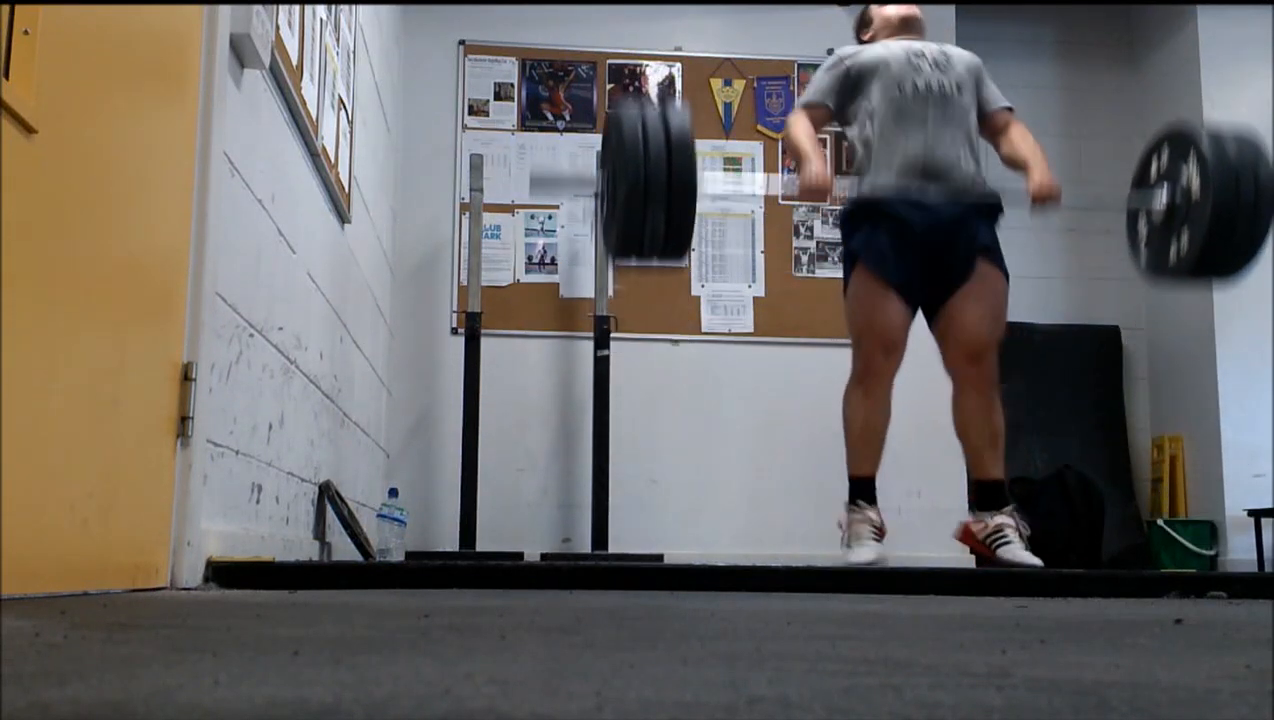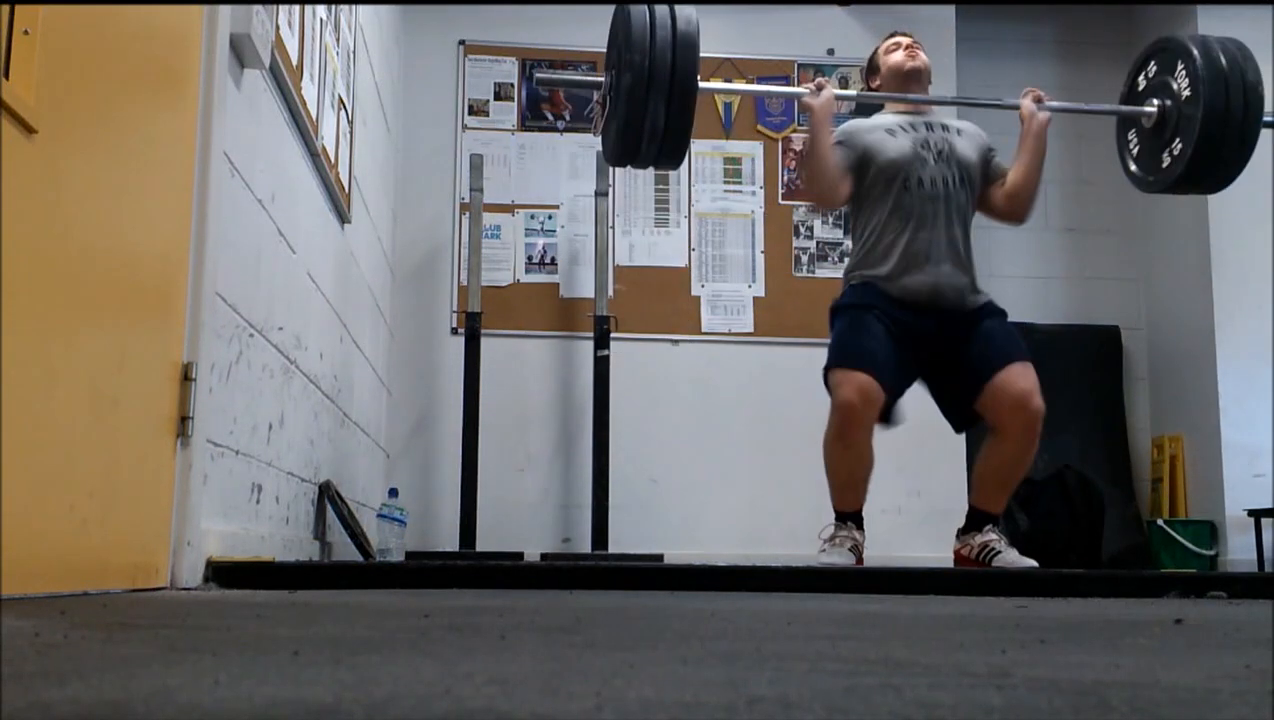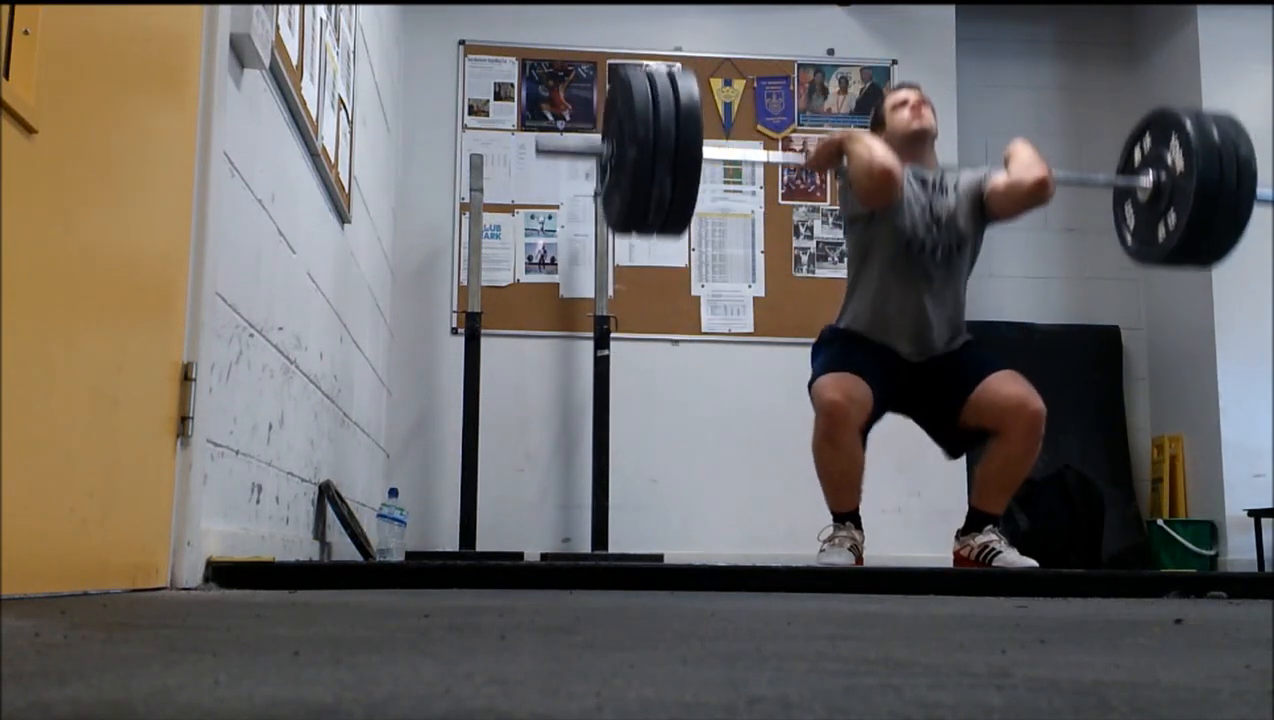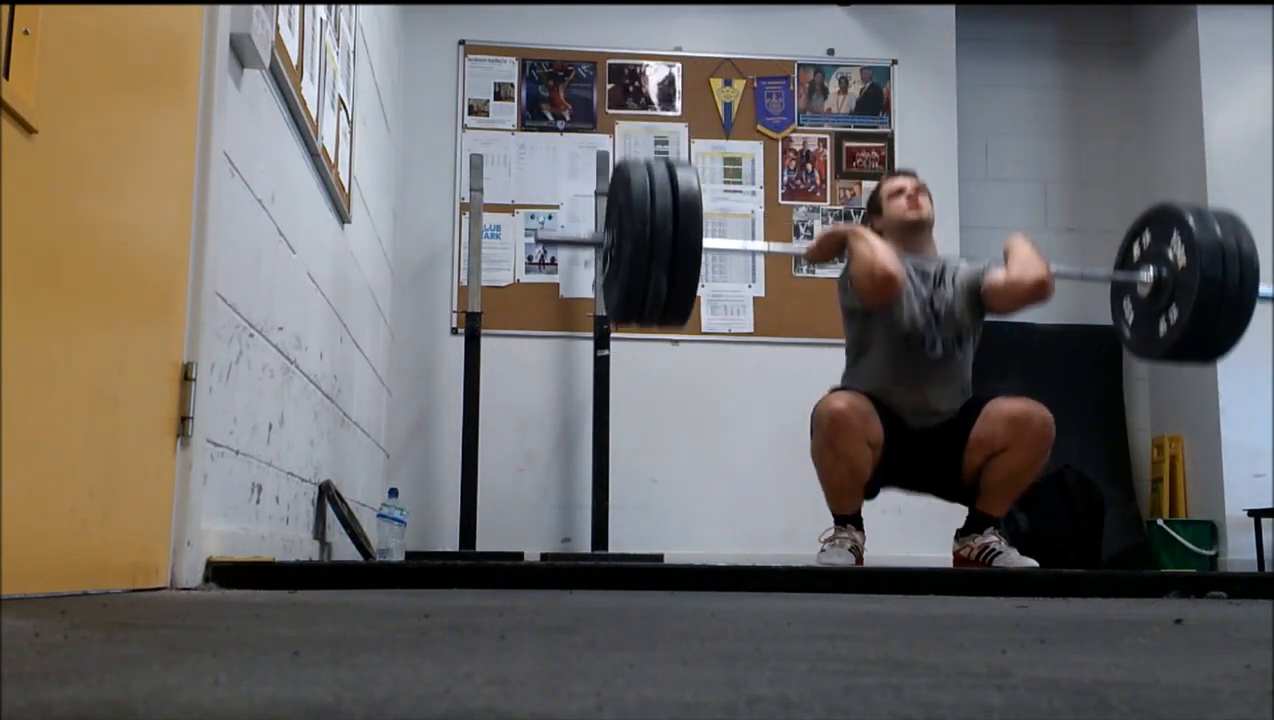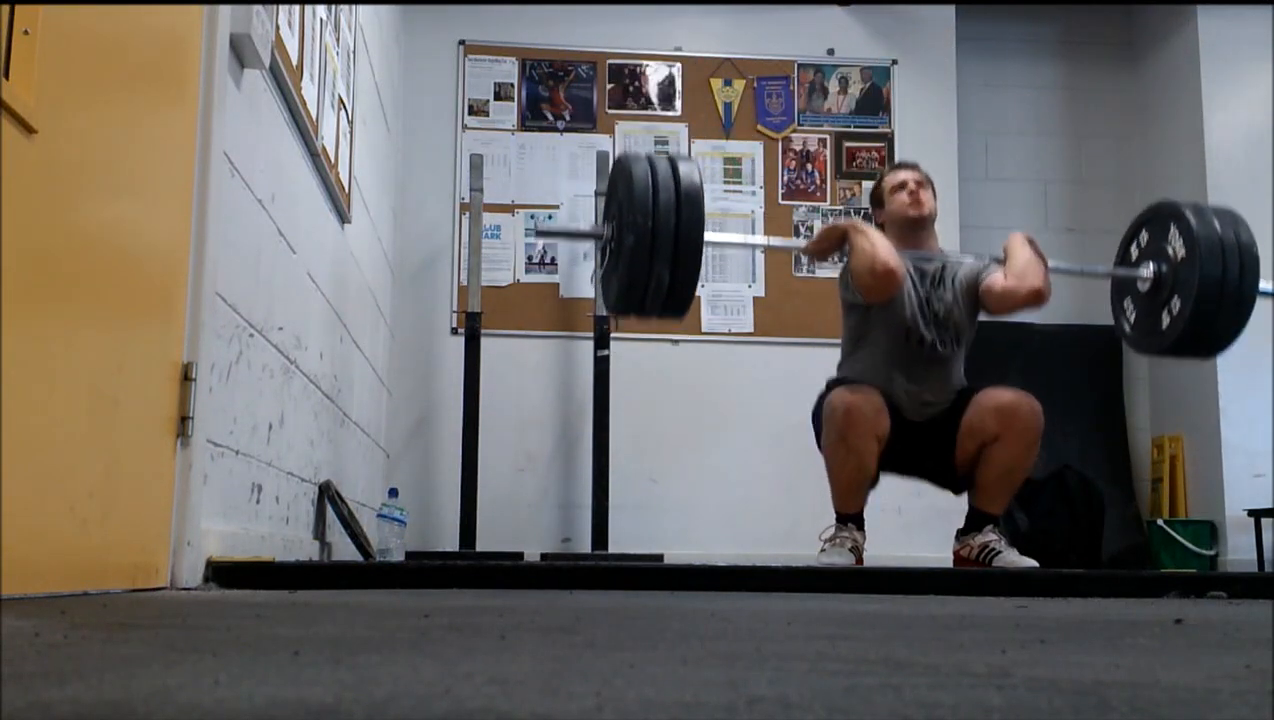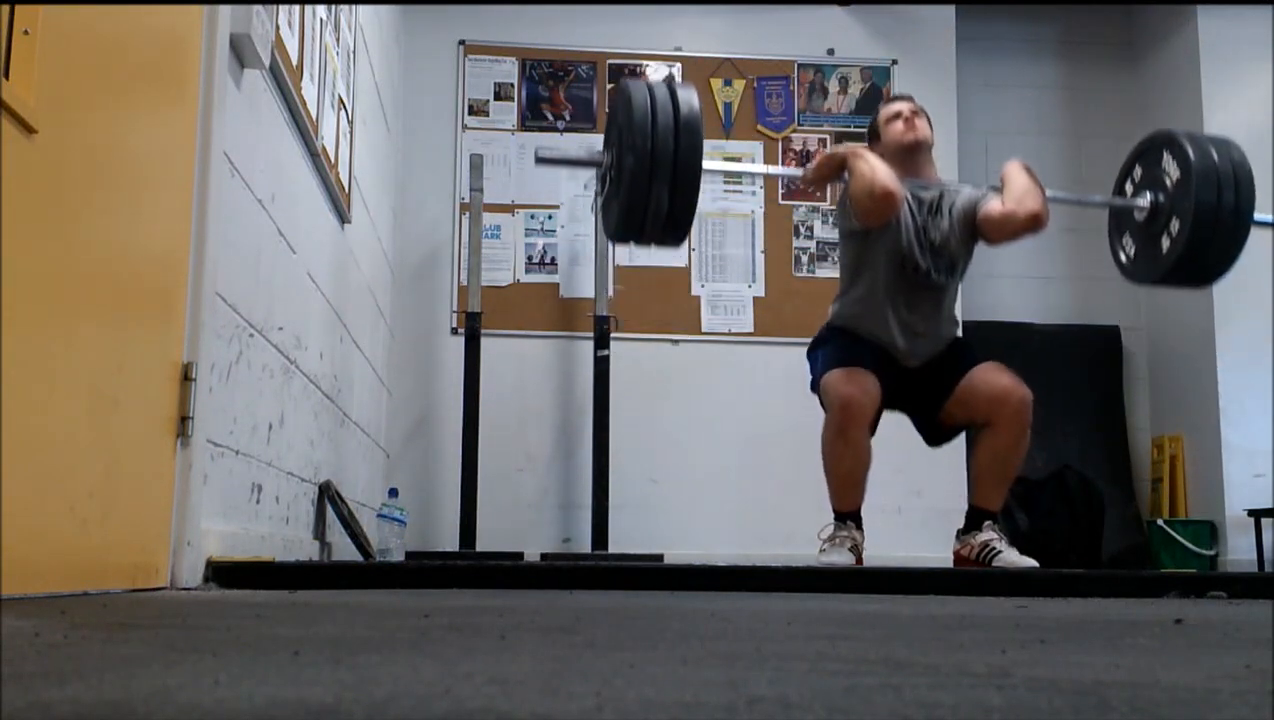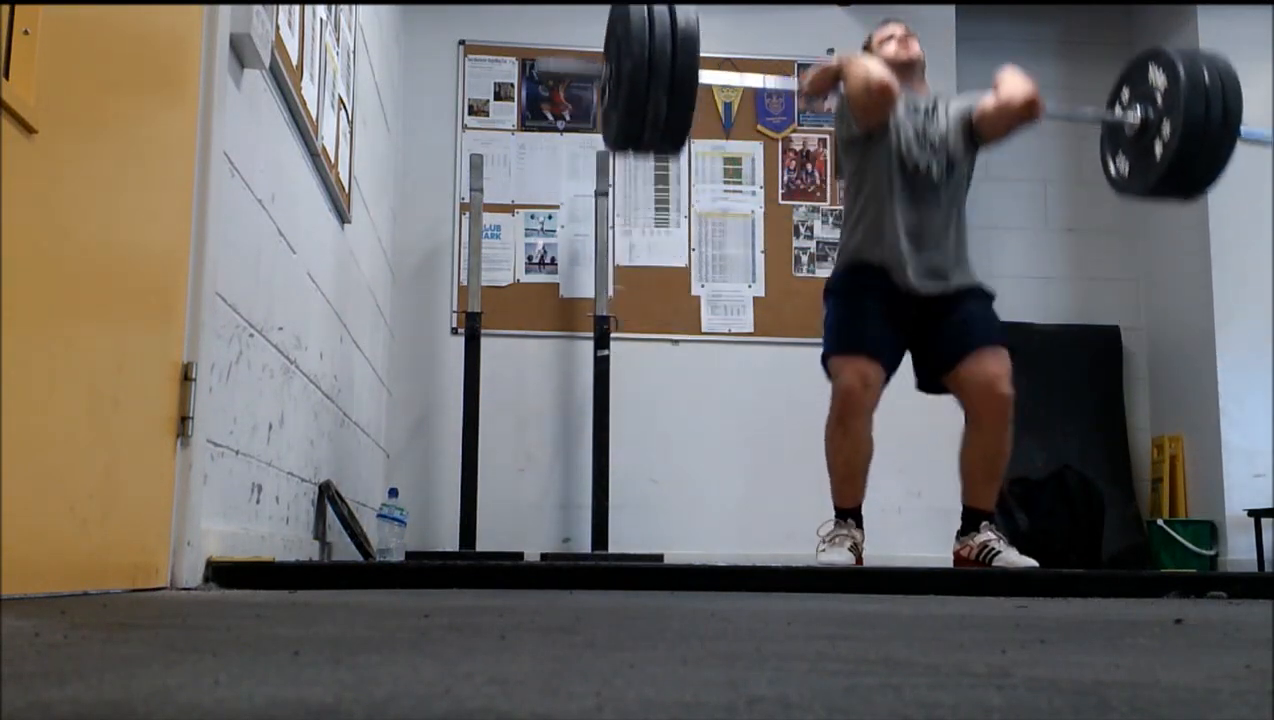
dt=0.3s
person 1, frame 1
left shoulder: (964, 62)
right shoulder: (854, 59)
left elbow: (1005, 128)
right elbow: (803, 119)
left wrist: (1037, 171)
right wrist: (813, 163)
left hip: (966, 216)
right hip: (887, 214)
left knee: (977, 364)
right knee: (875, 360)
left ankle: (991, 514)
right ankle: (862, 514)
person 1, frame 2
left shoulder: (970, 137)
right shoulder: (859, 131)
left elbow: (1013, 207)
right elbow: (826, 196)
left wrist: (1031, 123)
right wrist: (818, 117)
left hip: (960, 307)
right hip: (880, 300)
left knee: (1024, 407)
right knee: (853, 403)
left ankle: (978, 535)
right ankle: (846, 532)
person 1, frame 3
left shoulder: (970, 188)
right shoulder: (868, 185)
left elbow: (1036, 183)
right elbow: (883, 170)
left wrist: (1019, 149)
right wrist: (849, 141)
left hip: (945, 351)
right hip: (867, 342)
left knee: (1025, 410)
right knee: (837, 403)
left ankle: (977, 534)
right ankle: (844, 532)
person 1, frame 4
left shoulder: (968, 280)
right shoulder: (866, 273)
left elbow: (1035, 284)
right elbow: (886, 277)
left wrist: (1016, 245)
right wrist: (851, 236)
left hip: (946, 430)
right hip: (875, 430)
left knee: (1032, 424)
right knee: (837, 413)
left ankle: (977, 537)
right ankle: (846, 535)
person 1, frame 5
left shoulder: (967, 277)
right shoulder: (866, 268)
left elbow: (1031, 290)
right elbow: (886, 273)
left wrist: (1018, 244)
right wrist: (851, 230)
left hip: (940, 421)
right hip: (870, 425)
left knee: (1021, 413)
right knee: (851, 407)
left ankle: (977, 536)
right ankle: (846, 534)
person 1, frame 6
left shoulder: (964, 202)
right shoulder: (864, 190)
left elbow: (1029, 215)
right elbow: (885, 194)
left wrist: (1013, 171)
right wrist: (848, 156)
left hip: (933, 349)
right hip: (859, 340)
left knee: (1011, 400)
right knee: (849, 401)
left ankle: (977, 534)
right ankle: (845, 532)
person 1, frame 7
left shoulder: (960, 111)
right shoulder: (865, 106)
left elbow: (1023, 103)
right elbow: (880, 86)
left wrist: (1008, 76)
right wrist: (842, 65)
left hip: (949, 284)
right hip: (871, 278)
left knee: (994, 393)
right knee: (854, 391)
left ankle: (976, 533)
right ankle: (845, 529)
